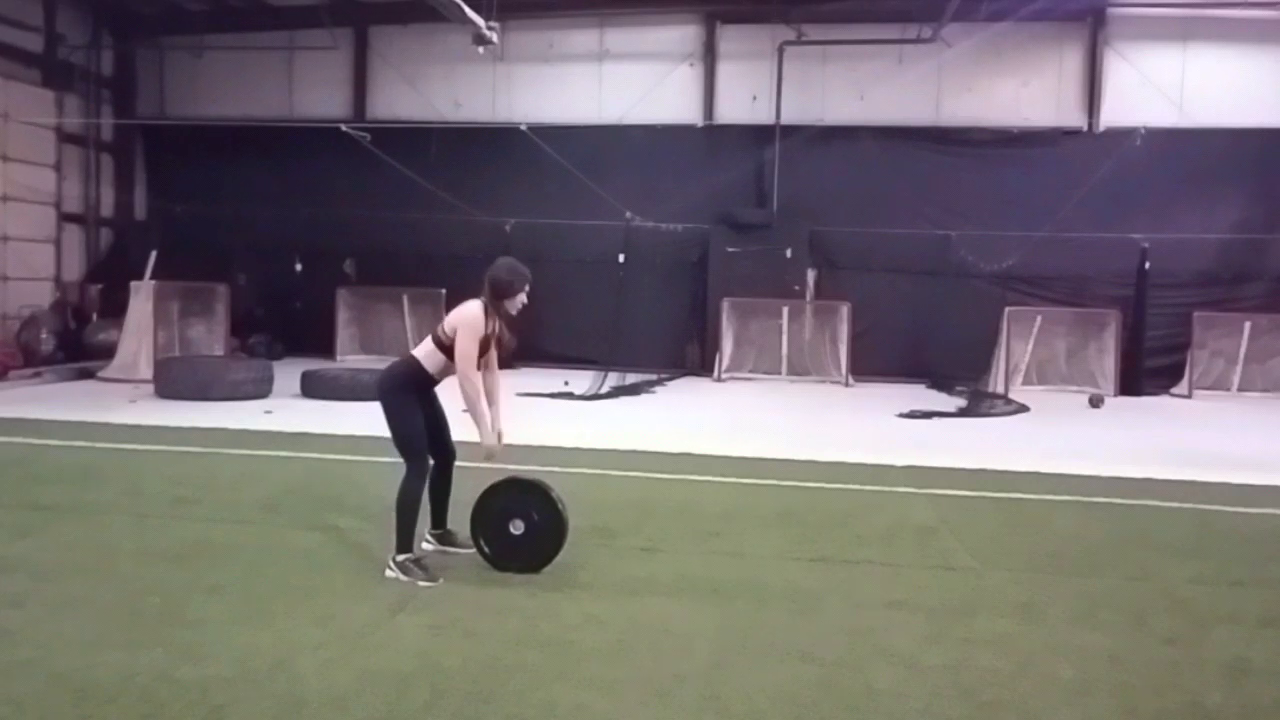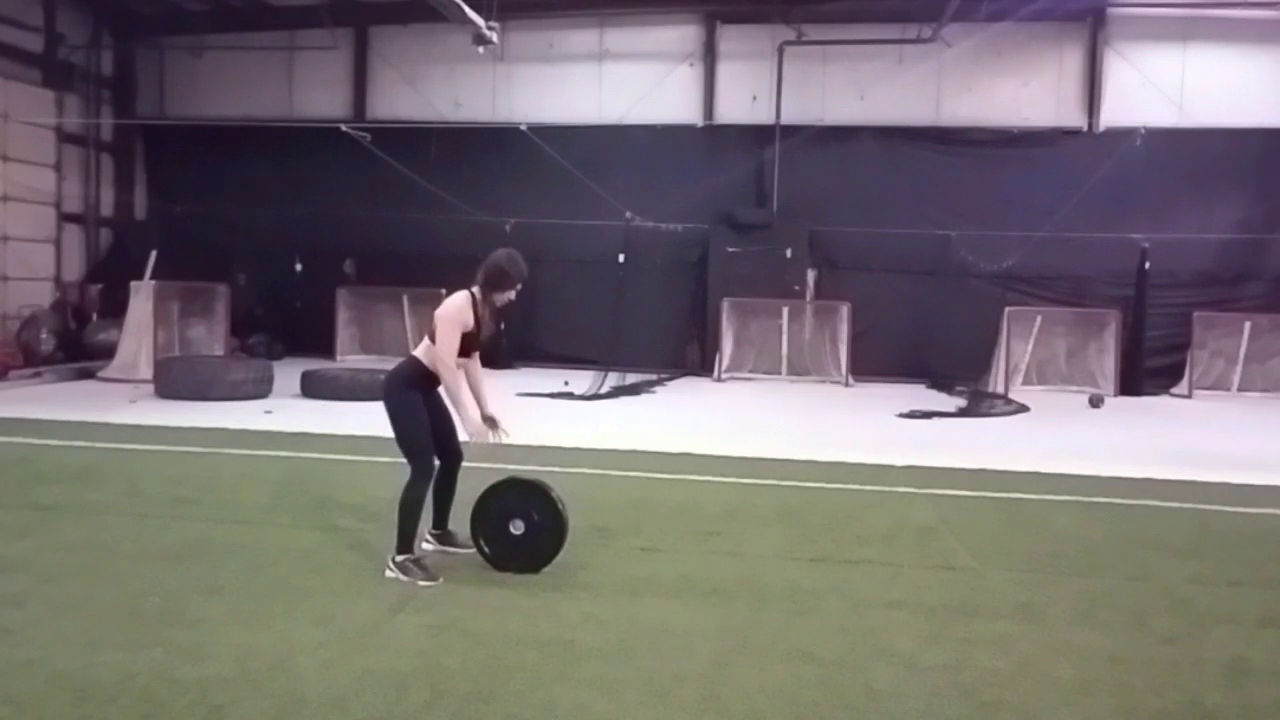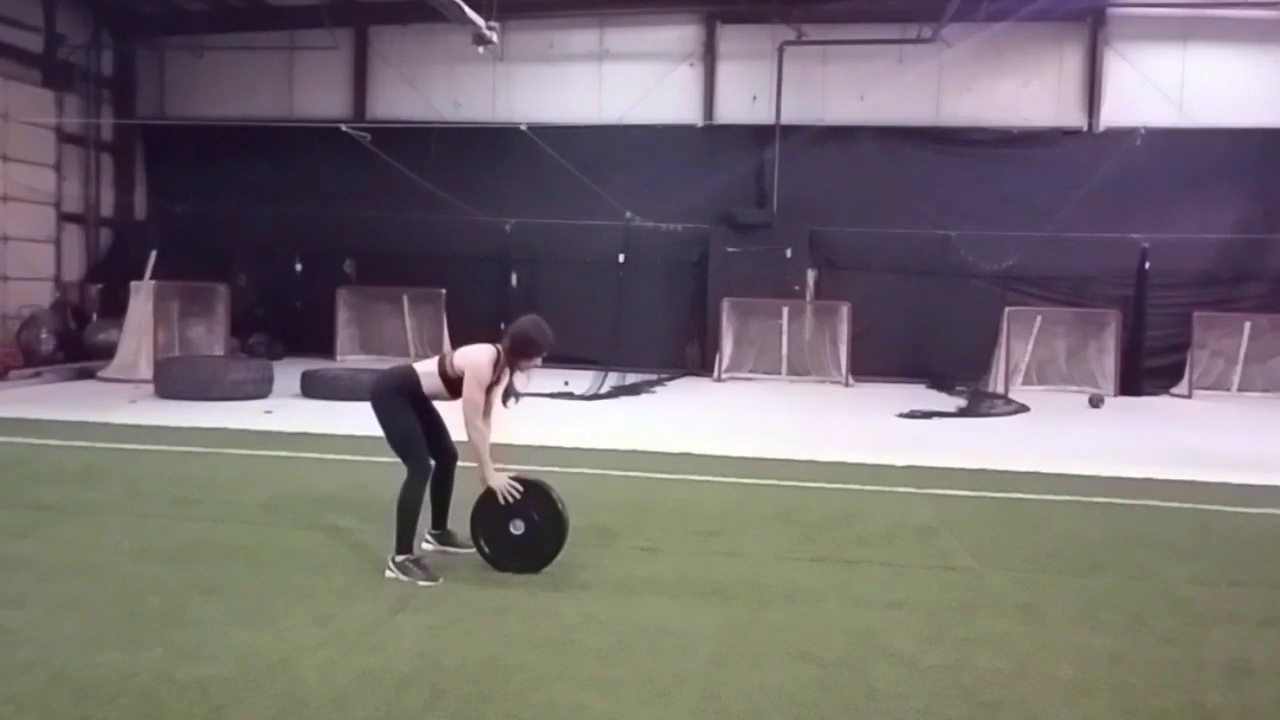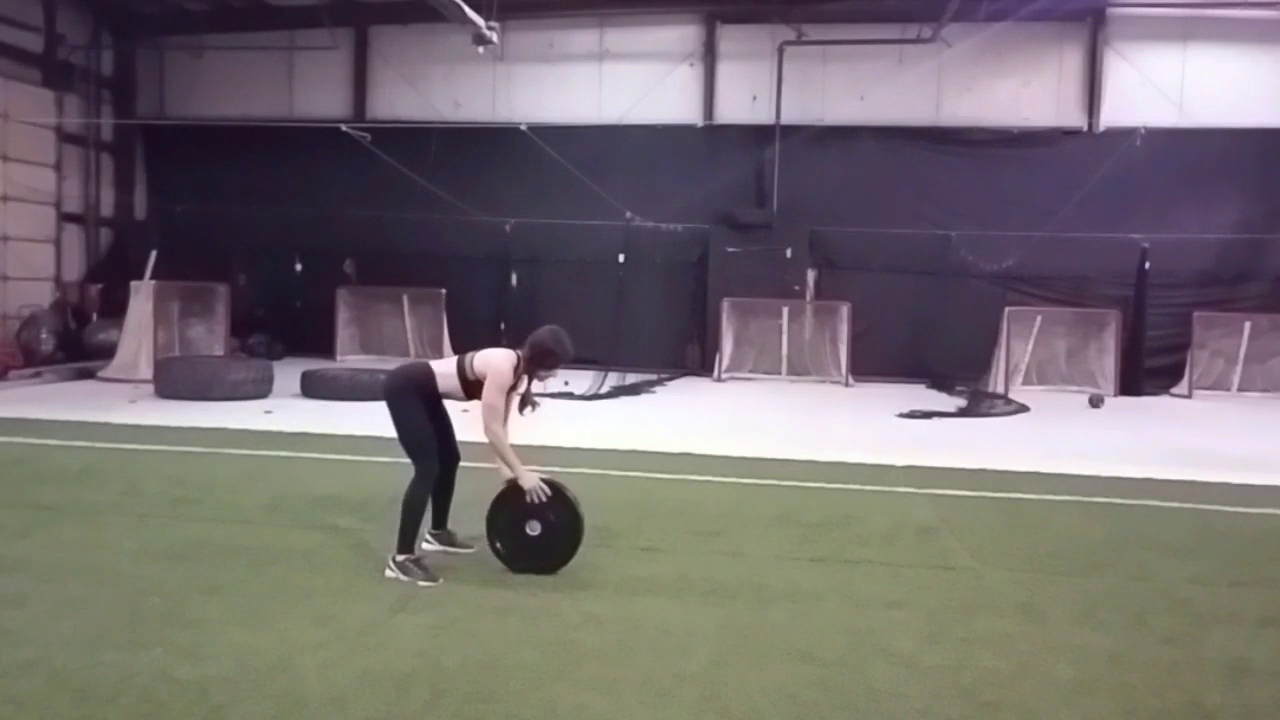
dt=0.5s
person 1, frame 1
left shoulder: (493, 318)
right shoulder: (473, 316)
left elbow: (490, 371)
right elbow: (467, 378)
left wrist: (496, 421)
right wrist: (483, 430)
left hip: (420, 387)
right hip: (399, 386)
left knee: (446, 457)
right knee: (418, 466)
left ankle: (437, 533)
right ankle: (401, 558)
person 1, frame 2
left shoulder: (484, 308)
right shoulder: (459, 306)
left elbow: (470, 360)
right elbow: (447, 365)
left wrist: (484, 409)
right wrist: (468, 418)
left hip: (425, 388)
right hip: (404, 387)
left knee: (452, 457)
right knee: (423, 466)
left ankle: (438, 532)
right ankle: (400, 558)
person 1, frame 3
left shoulder: (501, 364)
right shoulder: (482, 363)
left elbow: (484, 419)
right elbow: (473, 426)
left wrist: (486, 467)
right wrist: (489, 473)
left hip: (415, 396)
right hip: (392, 393)
left knee: (447, 457)
right knee: (420, 468)
left ankle: (438, 533)
right ankle: (400, 559)
person 1, frame 4
left shoulder: (516, 369)
right shoulder: (501, 368)
left elbow: (501, 424)
right elbow: (492, 430)
left wrist: (506, 467)
right wrist: (522, 472)
left hip: (425, 391)
right hip: (405, 389)
left knee: (449, 459)
right knee: (427, 469)
left ankle: (437, 533)
right ankle: (401, 558)
